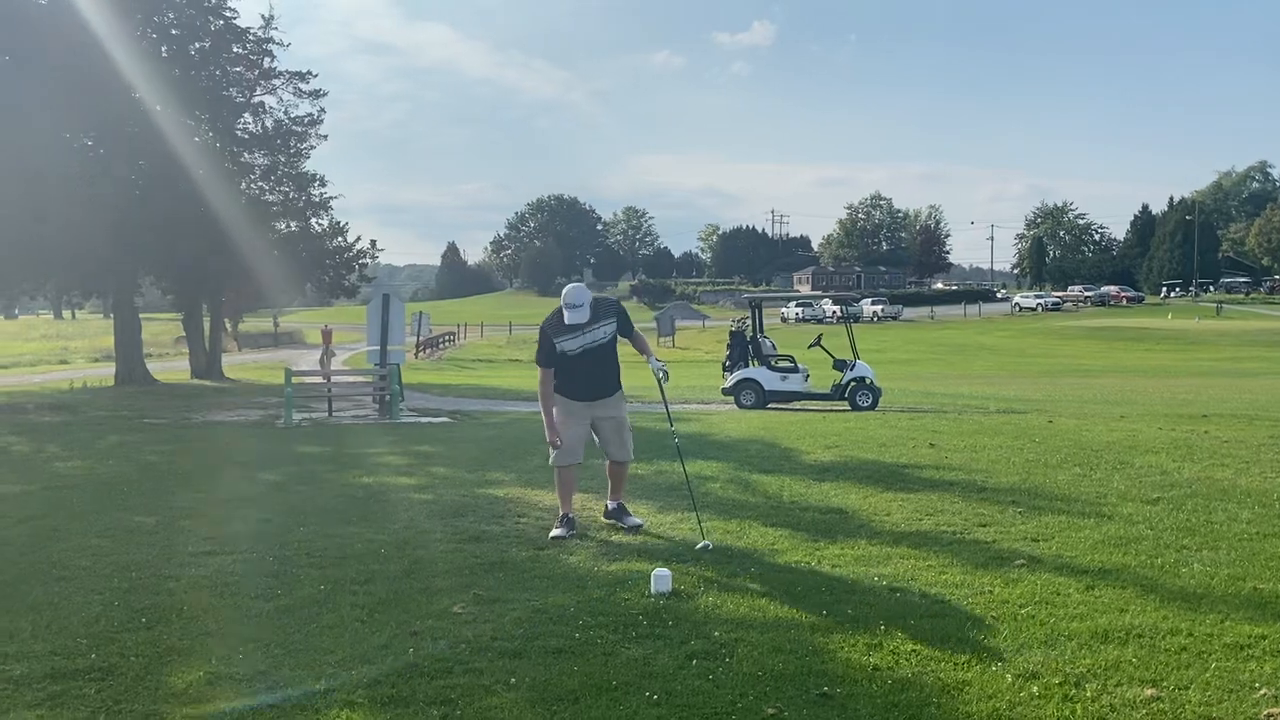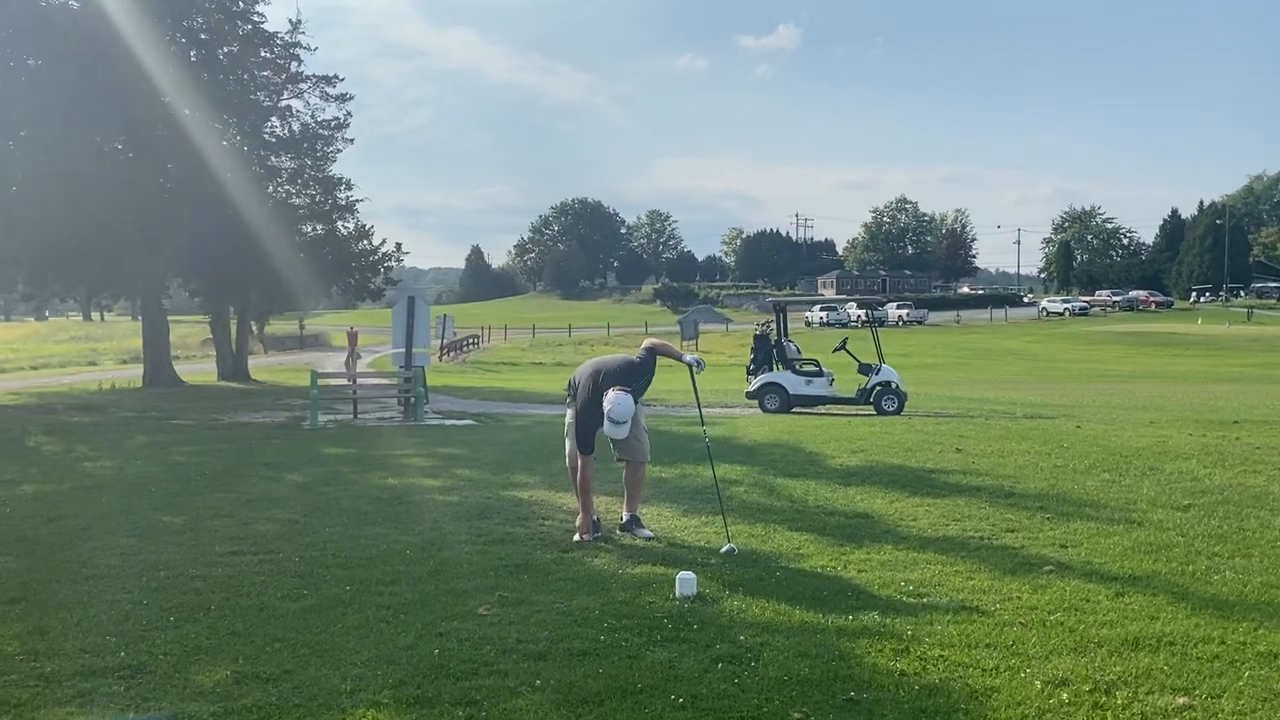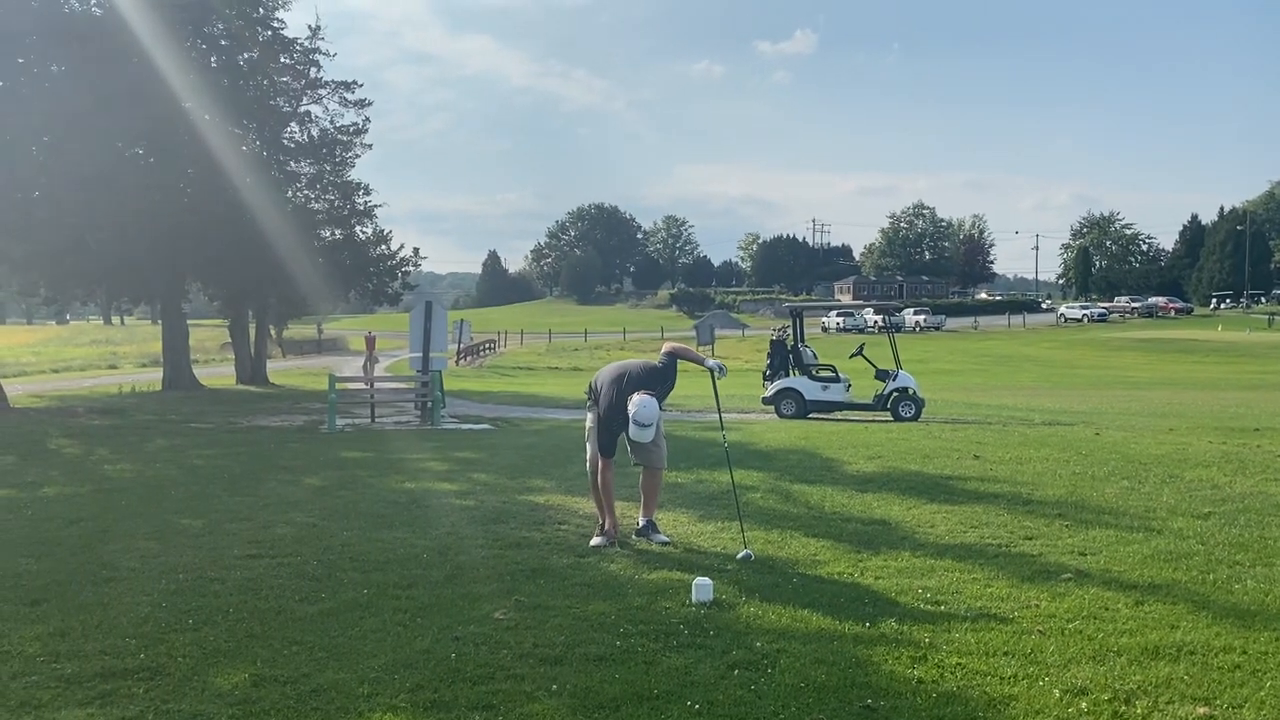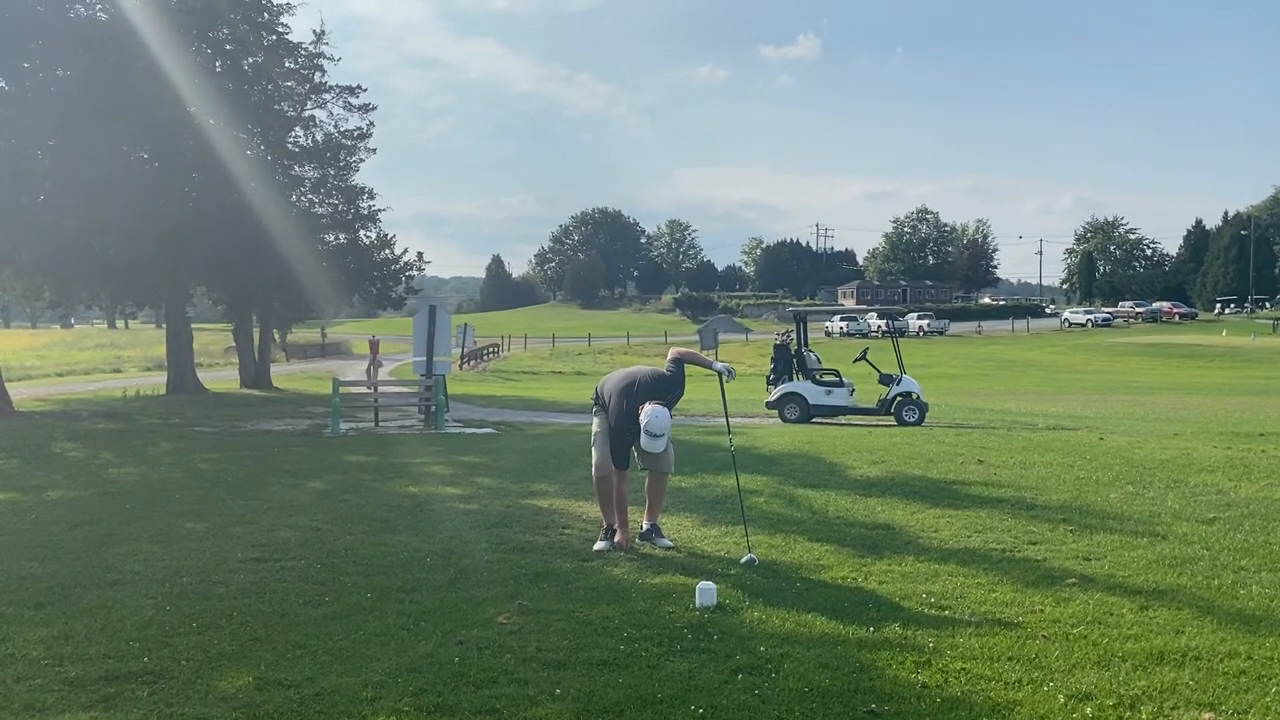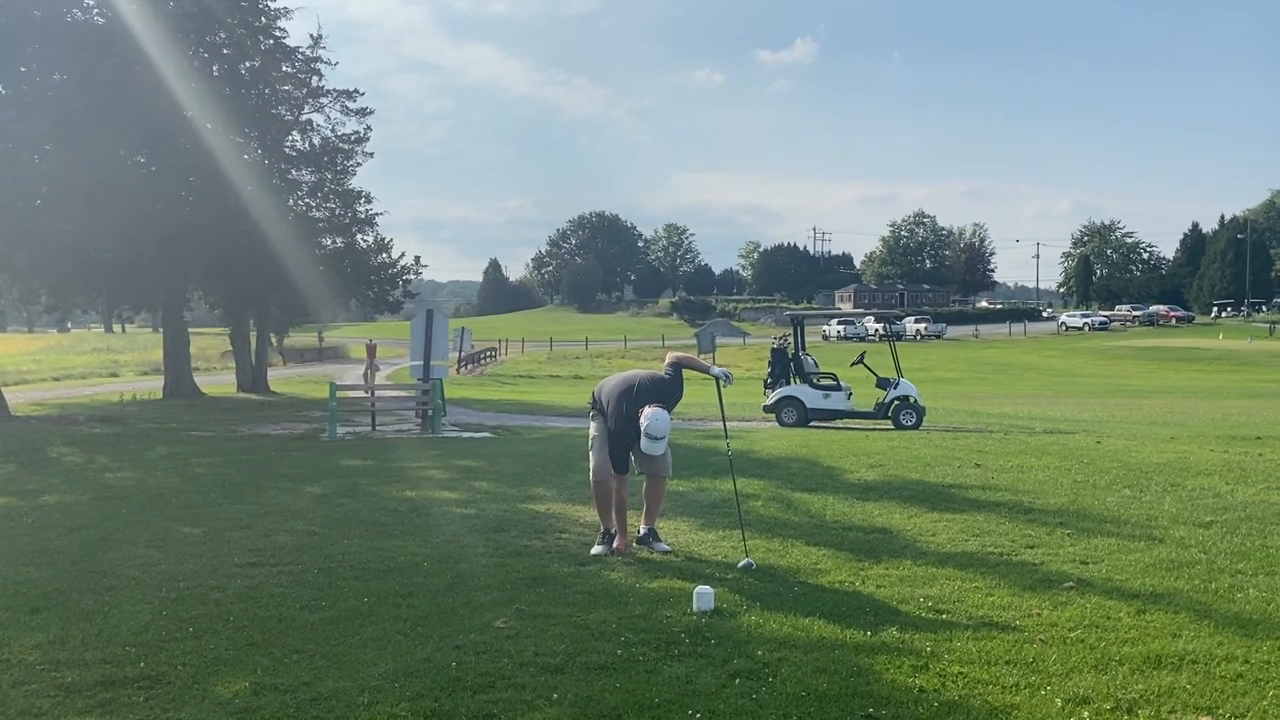
dt=0.7s
person 1, frame 1
left shoulder: (610, 307)
right shoulder: (550, 327)
left elbow: (632, 334)
right elbow: (545, 379)
left wrist: (651, 358)
right wrist: (549, 424)
left hip: (609, 396)
right hip: (568, 400)
left knee: (621, 452)
right knee: (564, 457)
left ankle: (616, 506)
right ankle: (566, 517)
person 1, frame 2
left shoulder: (640, 371)
right shoulder: (586, 410)
left elbow: (650, 343)
right elbow: (585, 466)
left wrist: (683, 357)
right wrist: (584, 514)
left hip: (626, 400)
right hip: (582, 398)
left knee: (639, 454)
right knee: (575, 458)
left ankle: (630, 517)
right ankle: (591, 520)
person 1, frame 3
left shoulder: (662, 378)
right shoulder: (610, 416)
left elbow: (669, 346)
right elbow: (606, 468)
left wrist: (705, 361)
right wrist: (610, 517)
left hip: (645, 405)
right hip: (601, 401)
left knee: (656, 460)
right knee: (596, 463)
left ankle: (646, 522)
right ankle: (604, 523)
person 1, frame 4
left shoulder: (671, 386)
right shoulder: (622, 426)
left elbow: (675, 352)
right elbow: (621, 480)
left wrist: (713, 364)
right wrist: (623, 529)
left hip: (644, 397)
right hip: (607, 406)
left knee: (662, 465)
right knee: (602, 468)
left ankle: (650, 526)
right ankle: (610, 528)
person 1, frame 5
left shoulder: (671, 390)
right shoulder: (622, 431)
left elbow: (673, 356)
right elbow: (620, 484)
left wrist: (710, 369)
right wrist: (622, 534)
left hip: (641, 402)
right hip: (604, 411)
left knee: (660, 469)
right knee: (600, 472)
left ankle: (646, 530)
right ankle: (607, 532)
